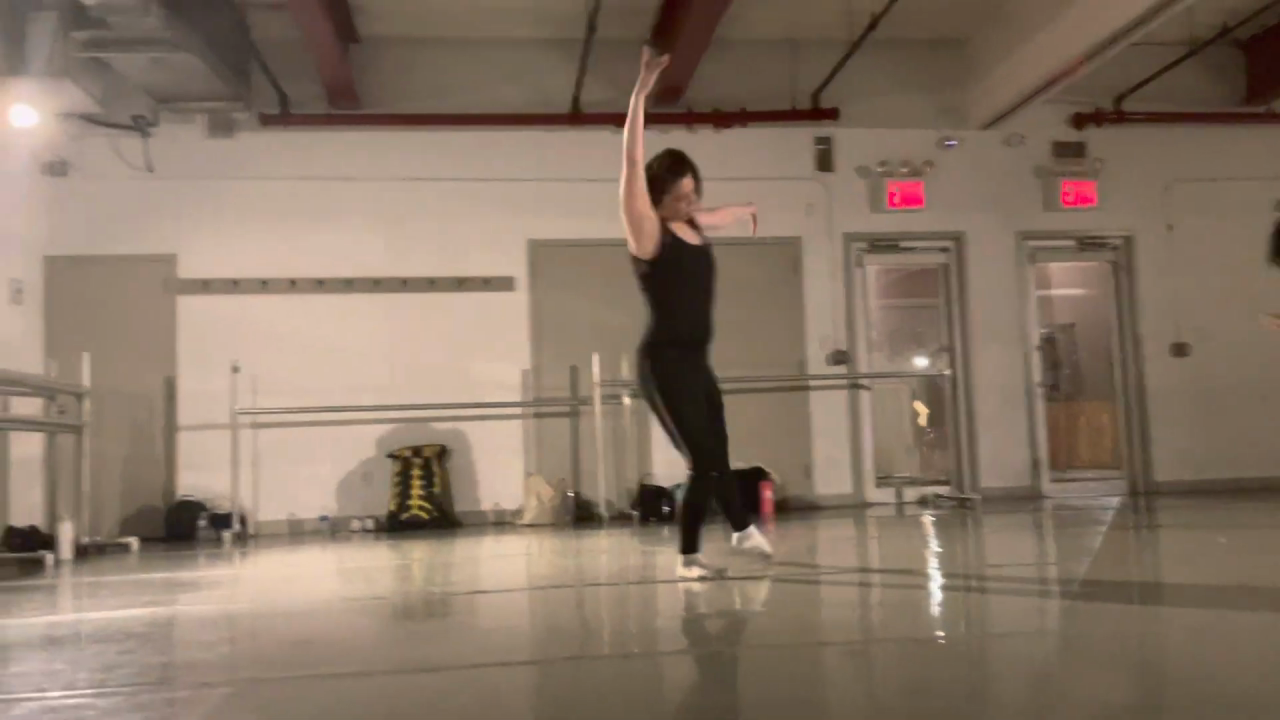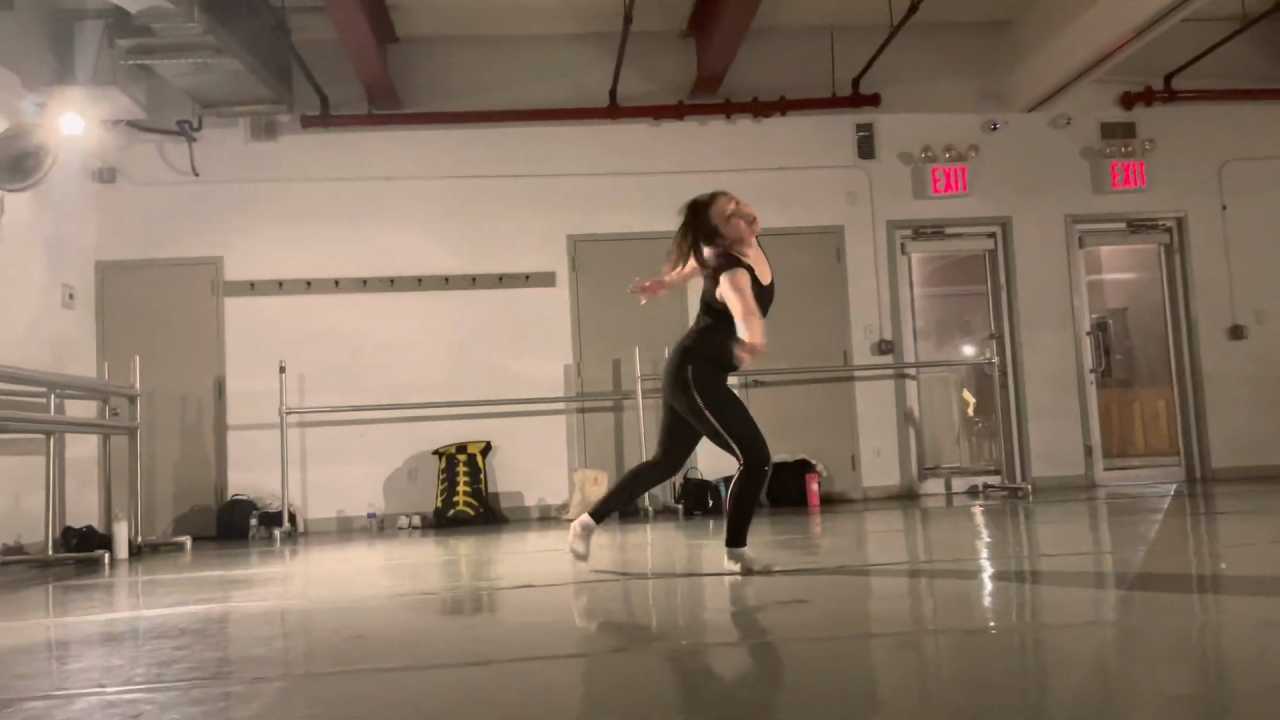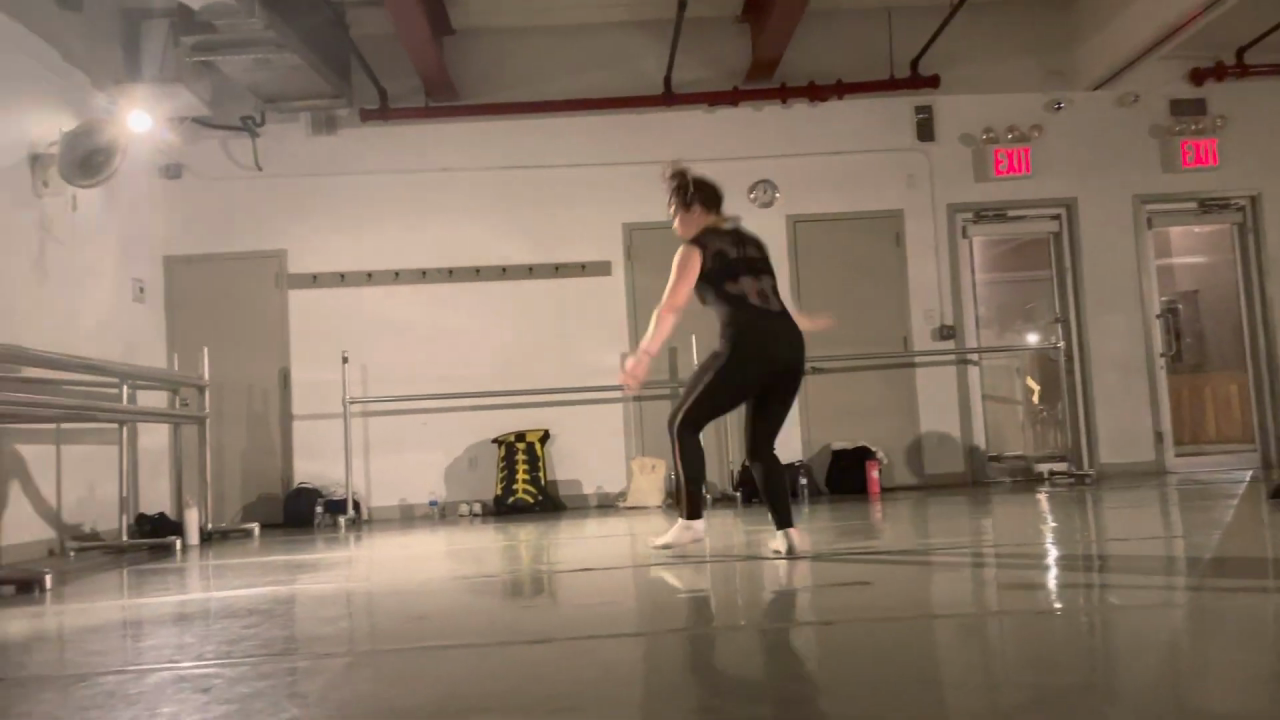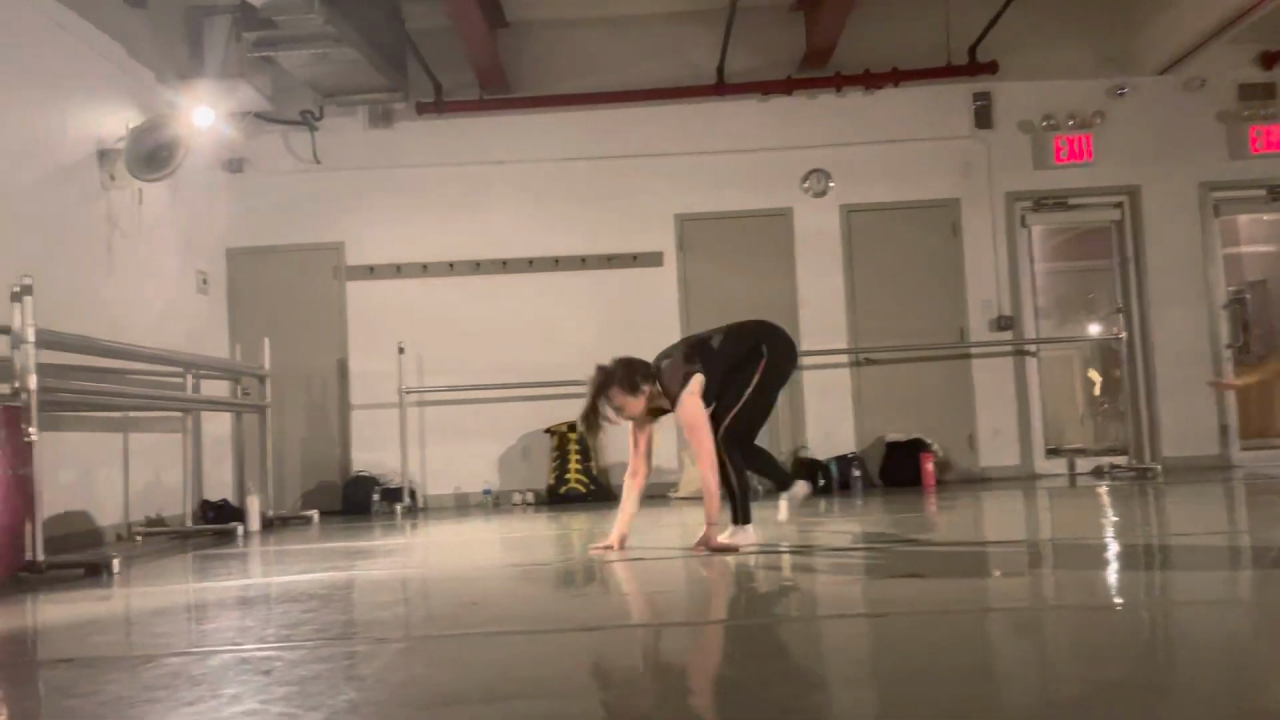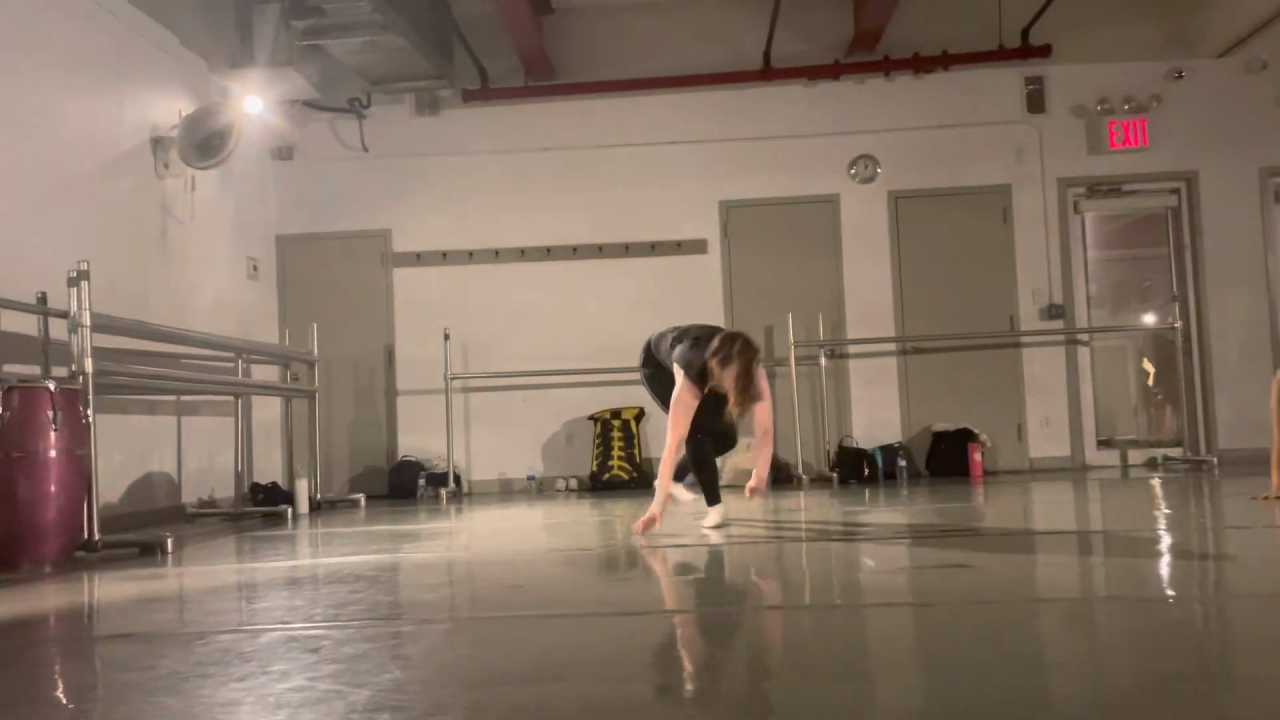
dt=0.5s
person 1, frame 1
left shoulder: (694, 224)
right shoulder: (648, 231)
left elbow: (717, 217)
right elbow: (632, 166)
left wrist: (727, 217)
right wrist: (641, 92)
left hip: (692, 367)
right hip: (665, 370)
left knee: (715, 453)
right knee: (704, 463)
left ankle: (740, 528)
right ankle: (688, 560)
person 1, frame 2
left shoulder: (751, 244)
right shoulder: (733, 272)
left elbow: (700, 260)
right elbow: (746, 312)
left wrist: (664, 283)
right wrist: (749, 341)
left hip: (693, 372)
right hip: (695, 375)
left knee: (667, 461)
right knee: (755, 458)
left ankle: (588, 521)
right ankle: (735, 552)
person 1, frame 3
left shoulder: (693, 250)
right shoulder: (752, 242)
left elbow: (670, 308)
left wrist: (643, 355)
right wrist: (798, 320)
left hip: (747, 346)
right hip: (788, 349)
left knee: (683, 425)
right knee: (760, 448)
left ankle: (689, 521)
right ankle: (787, 533)
person 1, frame 4
left shoulder: (683, 393)
right shoulder: (643, 395)
left elbow: (706, 462)
right elbow: (637, 471)
left wrist: (711, 529)
right wrist: (619, 531)
left hip: (769, 348)
right hip: (749, 351)
left knee: (727, 437)
right knee: (734, 441)
left ankle: (742, 528)
right ankle: (790, 486)
person 1, frame 5
left shoulder: (749, 369)
right shoulder: (690, 375)
left elbow: (765, 429)
right elbow: (674, 443)
left wrist: (760, 477)
right wrist: (658, 505)
right hip: (657, 364)
left knee: (725, 440)
right knee: (698, 432)
left ankle: (671, 481)
right ankle: (715, 508)
